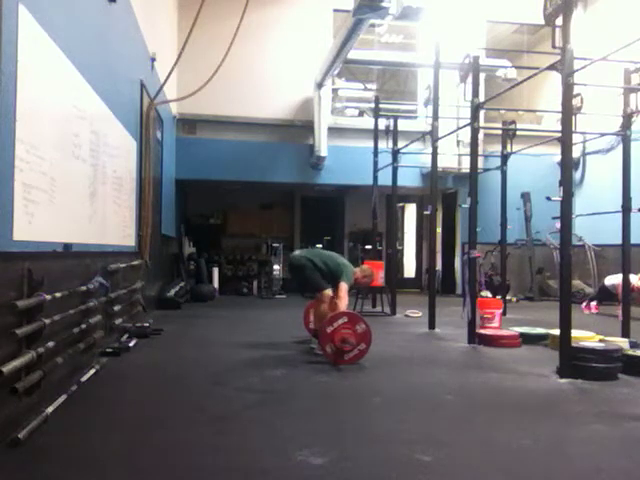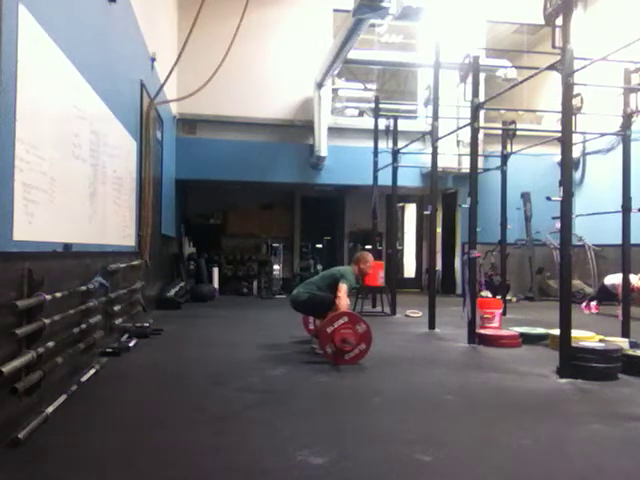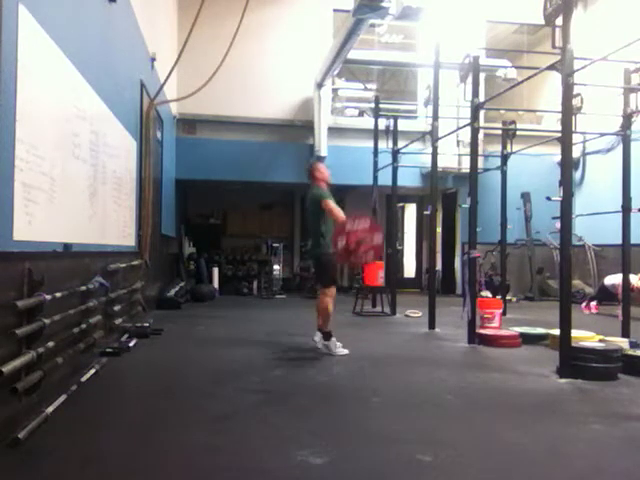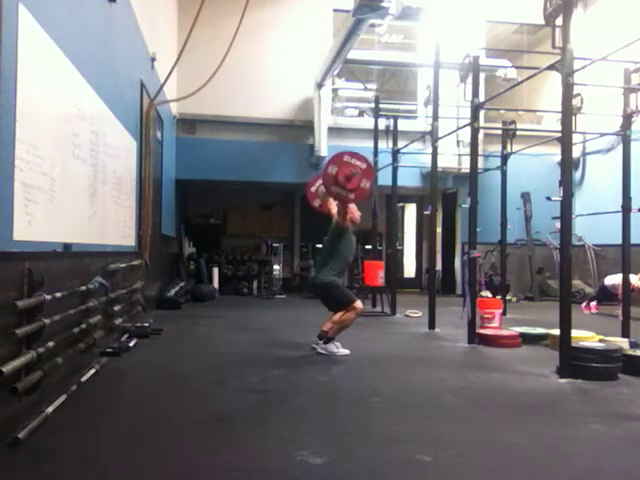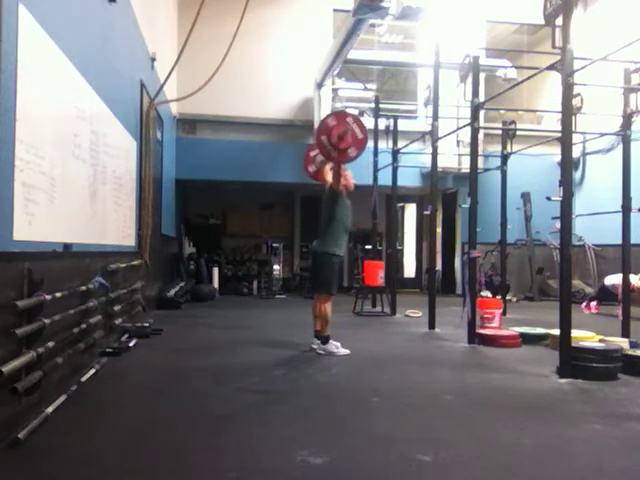
dt=0.7s
person 1, frame 1
left shoulder: (345, 268)
right shoulder: (348, 272)
left elbow: (336, 297)
right elbow: (342, 297)
left knee: (323, 297)
right knee: (326, 297)
left ankle: (318, 337)
person 1, frame 2
left shoulder: (346, 272)
right shoulder: (348, 275)
left elbow: (338, 297)
right elbow: (341, 298)
left hip: (300, 295)
right hip: (302, 297)
right knee: (338, 306)
person 1, frame 3
left shoulder: (317, 192)
right shoulder: (319, 191)
right elbow: (333, 209)
left hip: (321, 249)
right hip: (325, 249)
left knee: (324, 292)
right knee: (328, 292)
left ankle: (321, 334)
right ankle: (326, 339)
person 1, frame 4
left shoulder: (342, 227)
right shoulder: (342, 228)
left elbow: (334, 210)
right elbow: (342, 211)
left wrist: (330, 196)
left hip: (324, 280)
right hip: (325, 281)
left knee: (346, 308)
right knee: (356, 307)
left ankle: (321, 338)
right ankle: (326, 342)
person 1, frame 5
left shoulder: (335, 194)
right shoulder: (336, 194)
left elbow: (328, 178)
right elbow: (334, 178)
left wrist: (328, 165)
left hip: (326, 252)
right hip: (328, 252)
left knee: (320, 297)
right knee: (325, 297)
left ankle: (318, 338)
right ankle: (324, 342)
